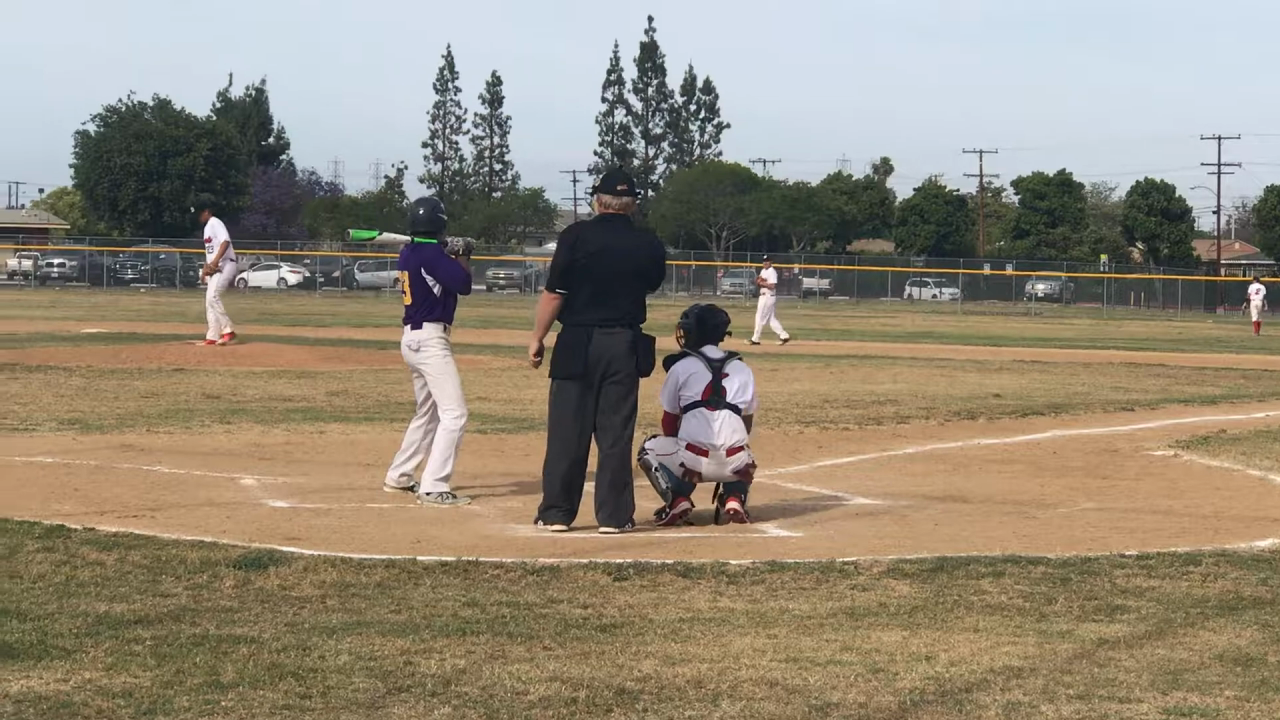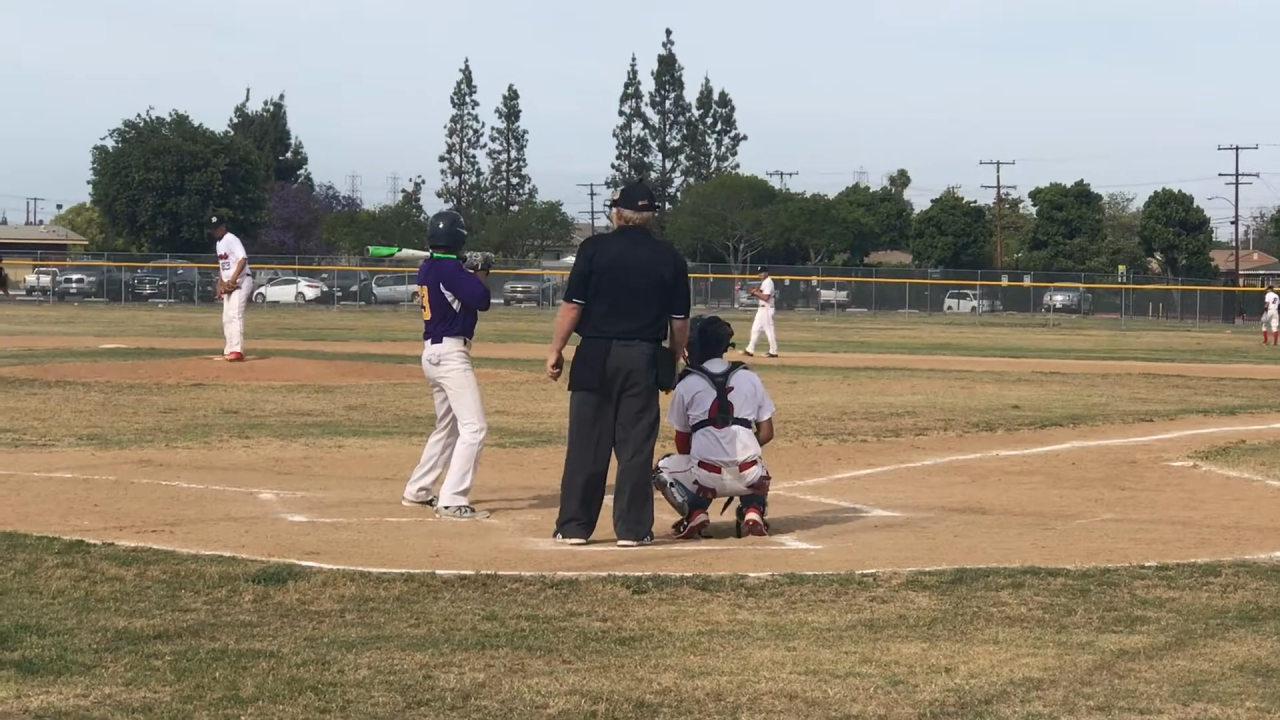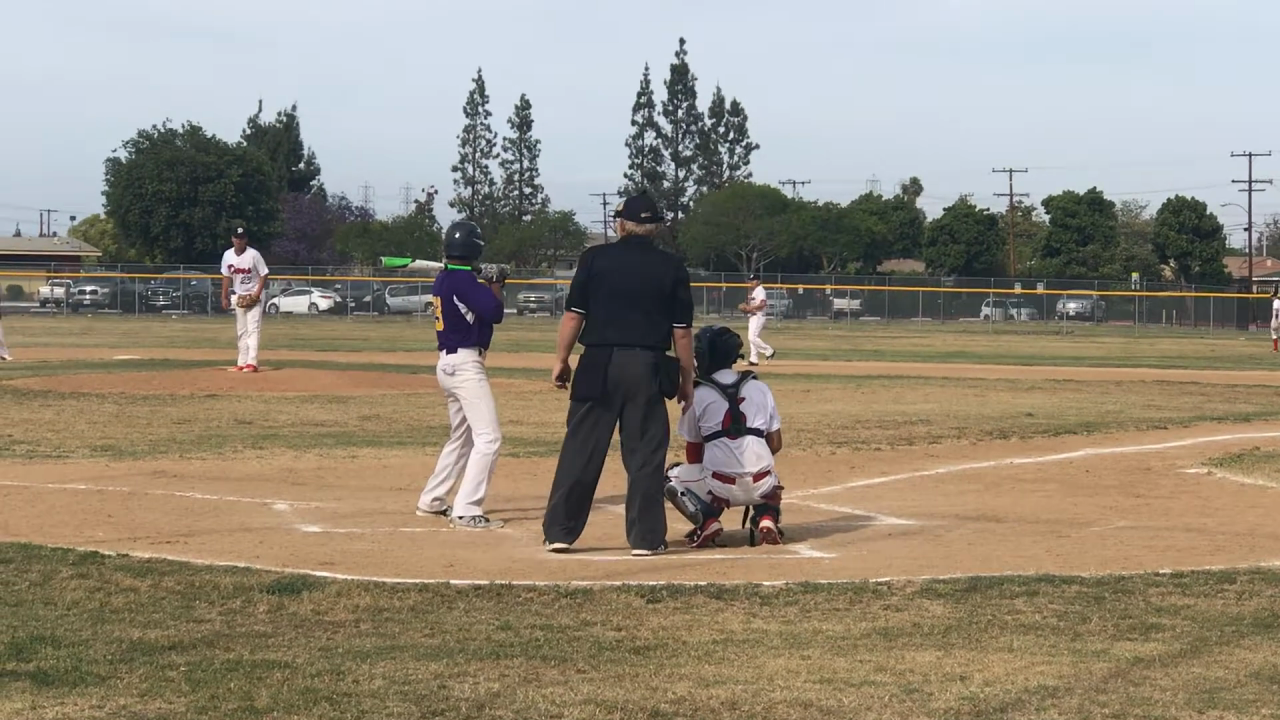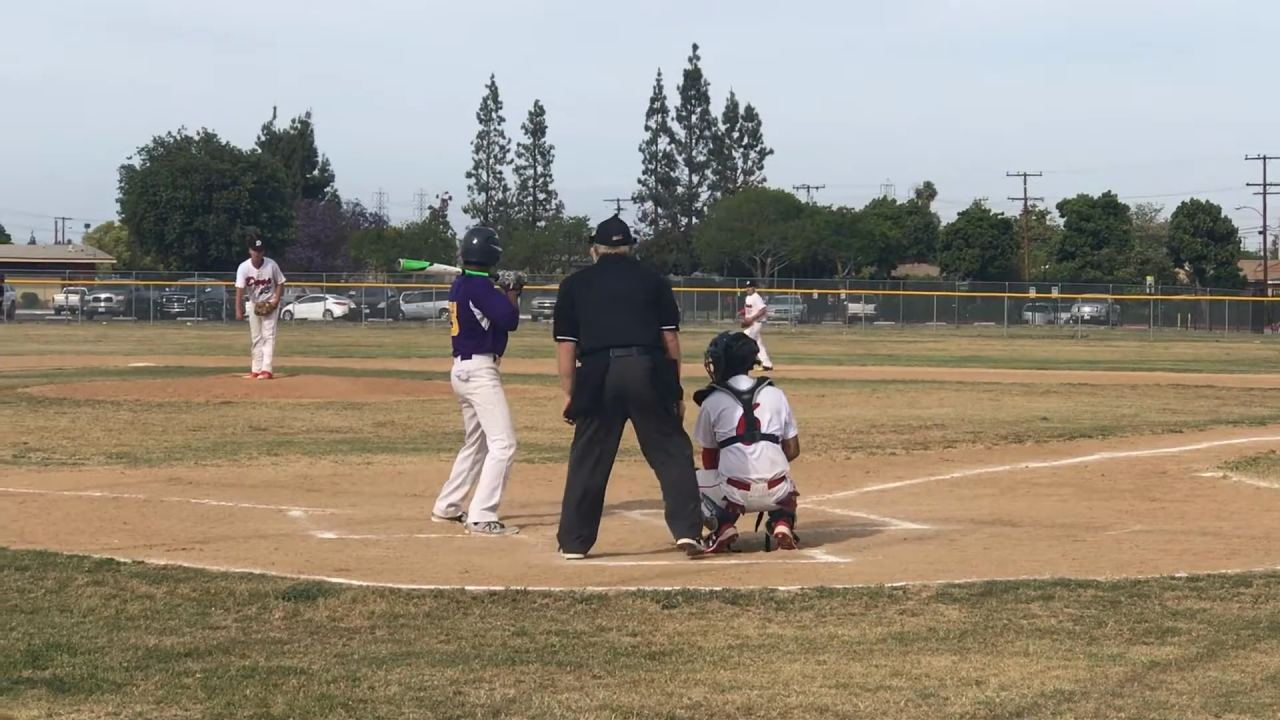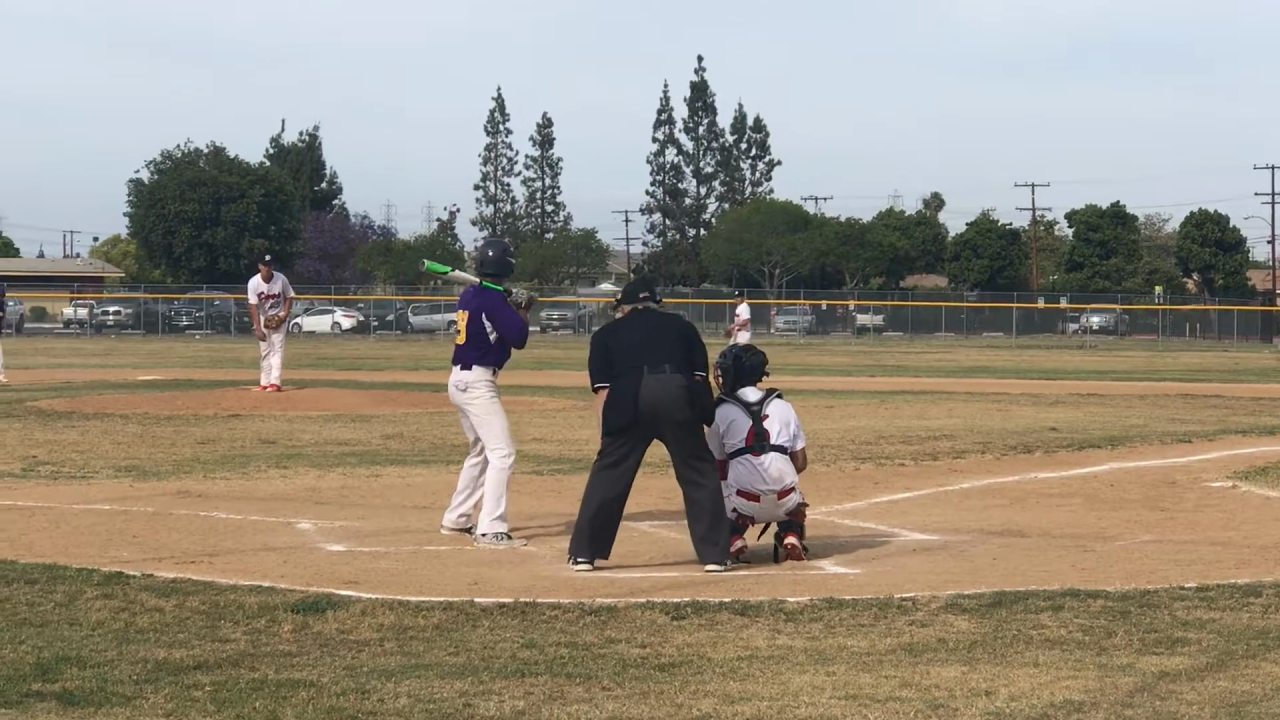
dt=0.4s
person 1, frame 1
left shoulder: (576, 236)
right shoulder: (650, 245)
left elbow: (554, 294)
left wrist: (537, 338)
left hip: (578, 343)
right hip: (625, 346)
left knee: (567, 430)
right knee: (617, 434)
left ankle: (556, 512)
right ankle: (614, 515)
person 1, frame 2
left shoulder: (595, 248)
right shoulder: (670, 258)
left elbow: (572, 306)
right elbow: (679, 322)
left wrist: (555, 350)
right wrist: (670, 363)
left hip: (596, 356)
right hip: (644, 359)
left knee: (586, 444)
right knee: (637, 447)
left ankle: (574, 525)
right ankle: (633, 528)
person 1, frame 3
left shoulder: (596, 257)
right shoulder: (672, 267)
left elbow: (574, 315)
right elbow: (682, 331)
left wrist: (562, 360)
right wrist: (686, 379)
left hip: (599, 366)
right hip: (647, 368)
left knee: (581, 451)
right knee: (646, 456)
left ankle: (560, 531)
right ankle: (645, 537)
person 1, frame 4
left shoulder: (575, 283)
right shoulder: (652, 279)
left elbow: (566, 344)
right elbow: (669, 336)
left wrist: (569, 393)
right wrist: (674, 387)
left hip: (597, 376)
right hip: (647, 371)
left knee: (587, 460)
right knee: (672, 452)
left ankle: (574, 541)
right ankle: (688, 530)
person 1, frame 5
left shoulder: (606, 333)
right shoulder: (680, 325)
left elbow: (604, 390)
right elbow: (699, 376)
left wrist: (607, 438)
left hip: (629, 397)
right hip: (678, 391)
left knee: (607, 473)
right knee: (700, 473)
left ankle: (583, 553)
right ankle: (715, 555)
person 2, frame 1
left shoulder: (408, 253)
right shoulder: (431, 252)
right elbow: (464, 284)
left wrist: (449, 255)
right wrist: (462, 256)
left hip: (414, 337)
right hip: (430, 339)
left knee: (427, 413)
right knee: (454, 413)
left ankle: (398, 476)
right ankle: (433, 487)
person 2, frame 2
left shoulder: (428, 268)
right shoulder: (449, 268)
right elbow: (482, 300)
left wrist: (469, 272)
right wrist: (480, 272)
left hip: (435, 352)
right hip: (450, 354)
left knee: (447, 427)
right knee: (474, 428)
left ankle: (417, 491)
right ankle: (452, 501)
person 2, frame 3
left shoulder: (443, 278)
right shoulder: (463, 279)
right elbow: (495, 313)
left wrist: (485, 283)
right wrist: (495, 284)
left hip: (450, 363)
right hip: (465, 364)
left knee: (462, 438)
right knee: (488, 438)
left ankle: (431, 501)
right ankle: (466, 511)
person 2, frame 4
left shoulder: (460, 284)
right shoulder: (480, 285)
right elbow: (510, 320)
left wrist: (503, 291)
right wrist: (512, 292)
left hip: (464, 368)
right hip: (479, 370)
left knee: (476, 443)
right knee: (502, 444)
left ankle: (446, 507)
right ankle: (481, 517)
person 2, frame 5
left shoulder: (469, 295)
right shoulder: (494, 298)
right elbow: (519, 339)
left wrist: (512, 306)
right wrist: (522, 310)
left hip: (462, 379)
right hip: (477, 382)
left knee: (480, 453)
right knee: (502, 454)
left ankle: (455, 519)
right ankle: (490, 530)
person 3, frame 1
left shoulder: (681, 366)
right shoulder: (743, 369)
left elbow: (669, 423)
left wrist: (680, 448)
left hip: (694, 460)
right hip: (733, 463)
left knee: (650, 449)
left ankle: (676, 499)
right ankle: (735, 499)
person 3, frame 2
left shoulder: (687, 384)
right shoulder: (751, 378)
left elbow: (682, 441)
right elbow: (766, 433)
left hip: (707, 477)
right hip: (748, 476)
left knee: (664, 468)
left ankle: (693, 512)
right ankle: (753, 510)
person 3, frame 3
left shoulder: (698, 395)
right shoulder: (760, 388)
left elbow: (693, 453)
right elbow: (775, 444)
left wrist: (706, 472)
left hip: (720, 488)
right hip: (760, 486)
left knee: (673, 477)
left ankle: (706, 521)
right ankle: (767, 518)
person 3, frame 4
left shoulder: (712, 401)
right shoulder: (776, 394)
left elbow: (710, 460)
right elbow: (792, 450)
left hip: (735, 493)
right hip: (775, 492)
left ankle: (722, 527)
right ankle: (782, 525)
person 3, frame 5
left shoulder: (722, 413)
right shoulder: (784, 406)
left elbow: (719, 470)
right elbow: (800, 463)
left hip: (744, 504)
right hip: (784, 503)
left ankle: (732, 539)
right ankle: (792, 538)
